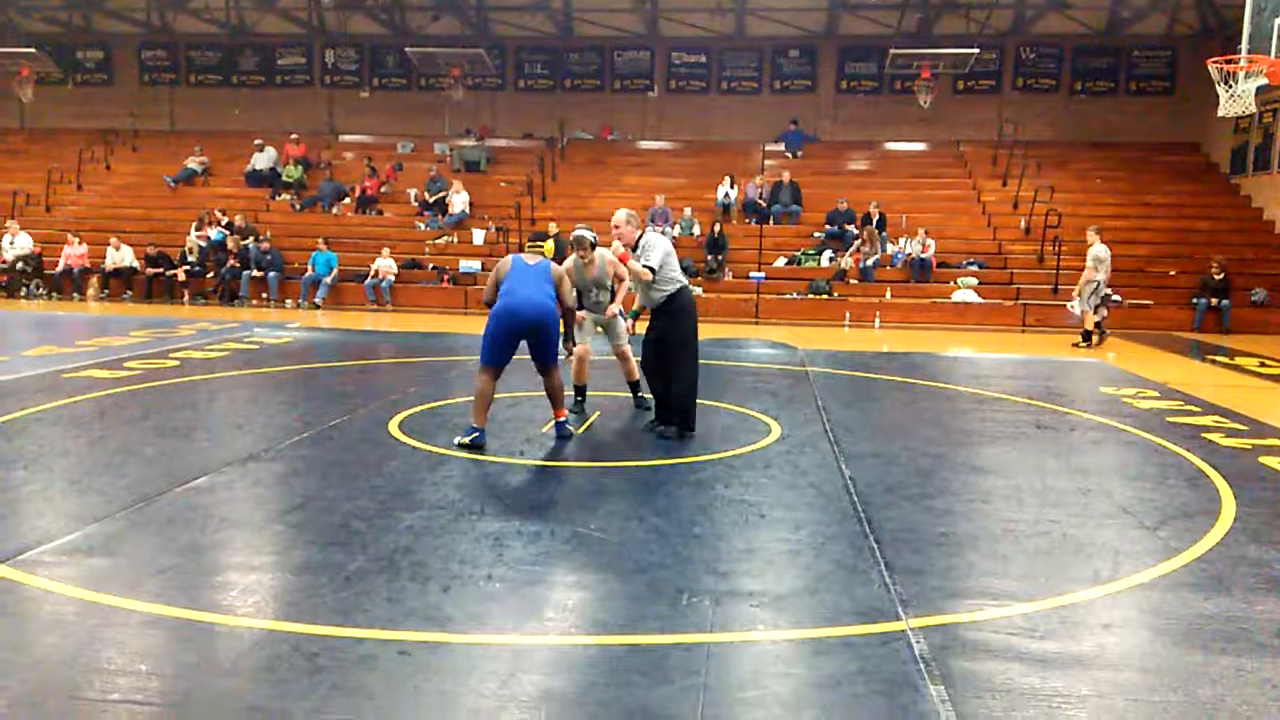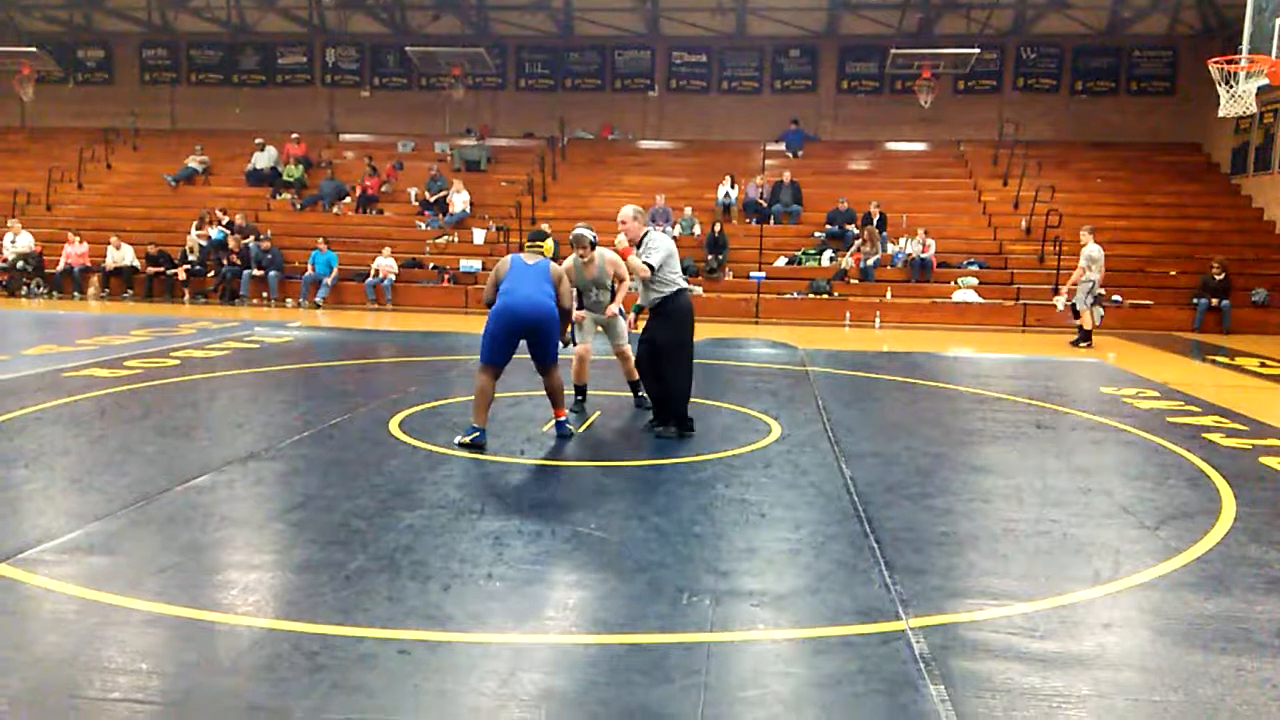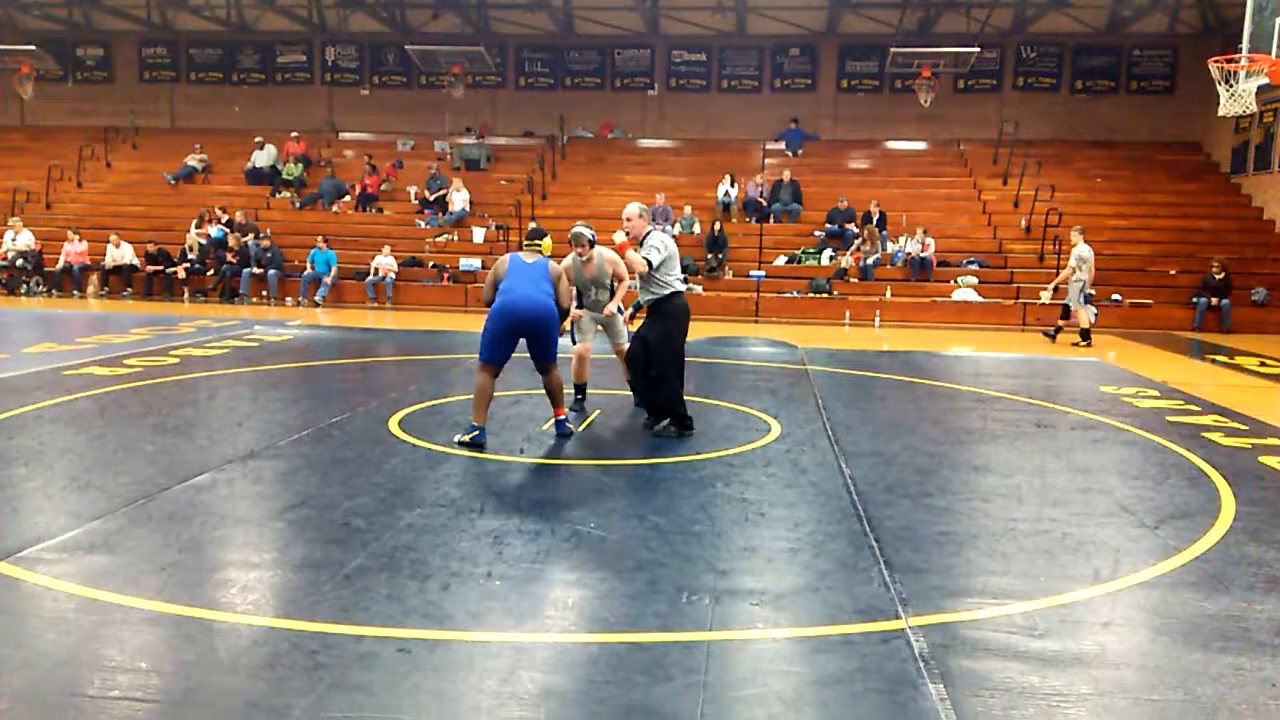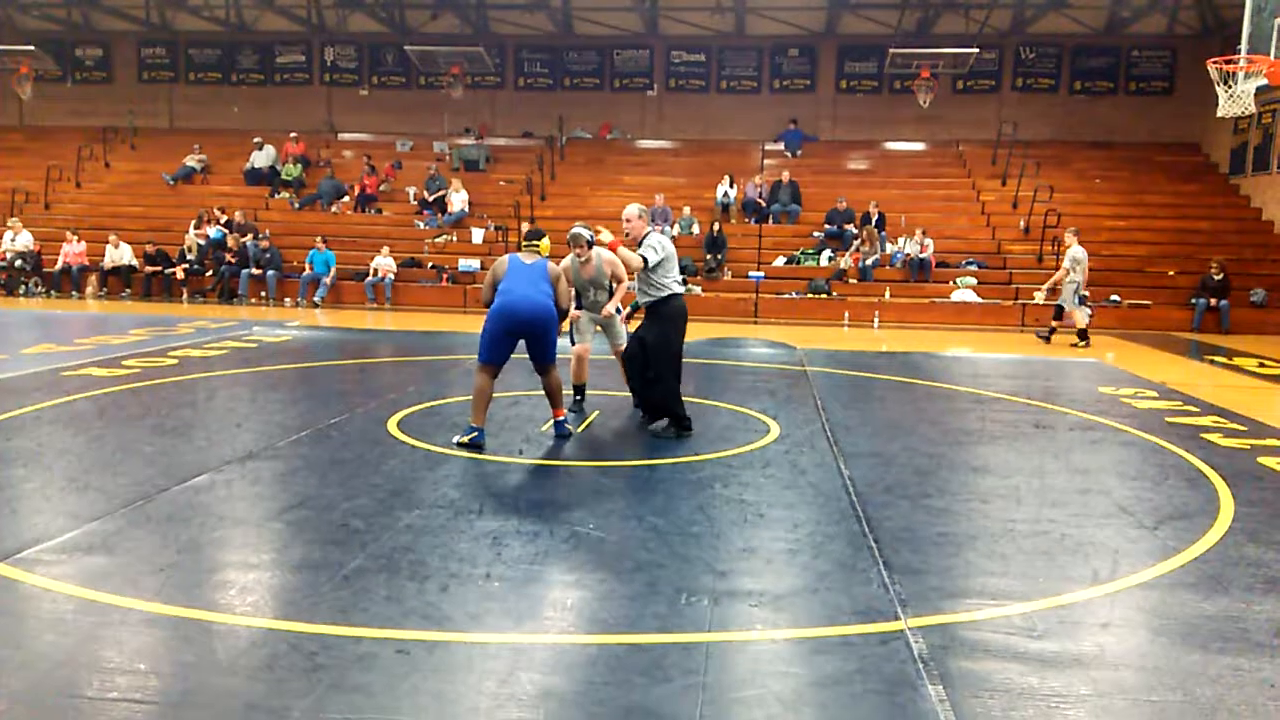
dt=0.1s
person 1, frame 1
left shoulder: (653, 241)
right shoulder: (634, 251)
left elbow: (647, 276)
left wrist: (622, 257)
right wrist: (633, 315)
left hip: (678, 307)
right hip: (660, 311)
left knee: (680, 367)
right knee: (651, 364)
left ankle: (683, 424)
right ankle: (665, 418)
person 1, frame 2
left shoulder: (657, 241)
right shoulder: (638, 248)
left elbow: (644, 272)
left wrist: (625, 251)
right wrist: (636, 310)
left hip: (675, 309)
right hip: (658, 312)
left knee: (674, 368)
right knee: (645, 363)
left ankle: (682, 424)
right ankle: (663, 417)
person 1, frame 3
left shoulder: (658, 240)
right shoulder: (642, 246)
left elbow: (639, 269)
left wrist: (623, 245)
right wrist: (634, 307)
left hip: (670, 311)
right hip: (656, 312)
left knee: (665, 368)
right knee: (635, 358)
left ankle: (681, 423)
right ankle: (658, 411)
person 1, frame 4
left shoulder: (655, 241)
right shoulder: (645, 245)
left elbow: (635, 265)
left wrist: (612, 244)
right wrist: (633, 307)
left hip: (668, 312)
right hip: (656, 313)
left knee: (663, 370)
right knee: (632, 358)
left ankle: (680, 424)
right ankle: (652, 410)
person 2, frame 1
left shoulder: (506, 262)
right shoulder: (556, 269)
left elbow: (488, 299)
right elbow: (569, 306)
left hip: (508, 314)
right hip: (544, 315)
left knee: (488, 372)
right knee: (550, 370)
left ankle: (476, 432)
right ankle: (562, 424)
person 2, frame 2
left shoulder: (506, 262)
right shoulder: (555, 269)
left elbow: (488, 300)
right elbow: (566, 306)
right wrist: (563, 332)
left hip: (507, 313)
right hip: (544, 314)
left knee: (488, 372)
right knee: (549, 370)
left ankle: (477, 432)
right ankle: (562, 423)
person 2, frame 3
left shoulder: (504, 261)
right shoulder: (554, 268)
left elbow: (487, 299)
right elbow: (565, 306)
right wrist: (559, 326)
left hip: (506, 312)
right hip: (543, 314)
left knee: (487, 371)
right knee: (549, 369)
left ankle: (476, 430)
right ankle: (562, 421)
person 2, frame 4
left shoulder: (503, 262)
right shoulder: (552, 268)
left elbow: (486, 300)
right elbow: (564, 307)
right wrist: (556, 326)
left hip: (505, 312)
right hip: (542, 314)
left knee: (486, 372)
right knee: (547, 370)
left ankle: (475, 432)
right ankle: (560, 423)
person 3, frame 1
left shoulder: (609, 258)
right shoulder: (568, 266)
left elbow: (624, 280)
left wrist: (616, 304)
left hip: (610, 310)
right hip: (585, 313)
left knee: (624, 352)
right knee: (581, 353)
left ankle: (638, 394)
right ankle: (579, 398)
person 3, frame 2
left shoulder: (610, 258)
right shoulder: (568, 265)
left elbow: (625, 280)
left wrist: (616, 304)
right wrist: (572, 311)
left hip: (611, 309)
right hip: (585, 312)
left knee: (624, 352)
right knee: (582, 353)
left ankle: (638, 394)
right ankle: (579, 398)
person 3, frame 3
left shoulder: (609, 257)
right shoulder: (567, 264)
left elbow: (624, 280)
left wrist: (614, 304)
right wrist: (570, 309)
left hip: (610, 308)
right hip: (584, 311)
left knee: (624, 351)
right knee: (581, 352)
right ankle: (579, 396)
person 3, frame 4
left shoulder: (608, 258)
right shoulder: (566, 265)
left elbow: (623, 281)
left wrist: (612, 304)
right wrist: (569, 309)
left hip: (609, 309)
right hip: (583, 312)
left knee: (623, 351)
right knee: (580, 353)
right ankle: (578, 397)
